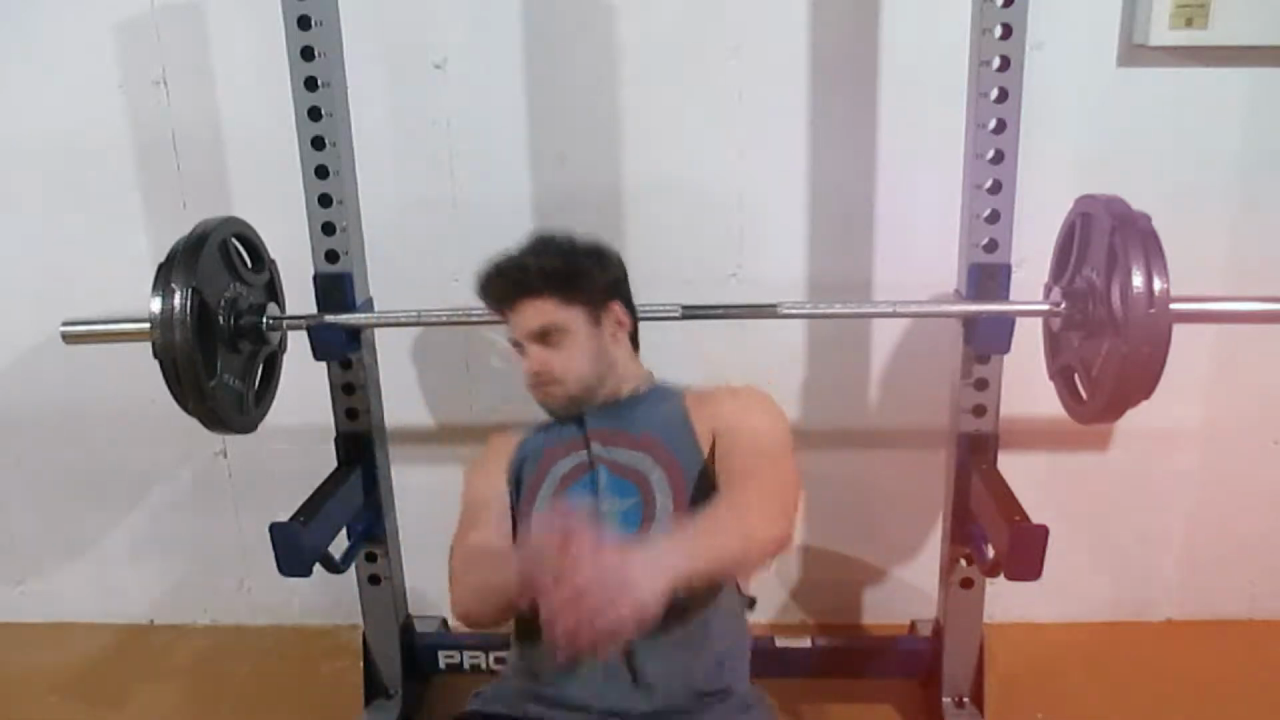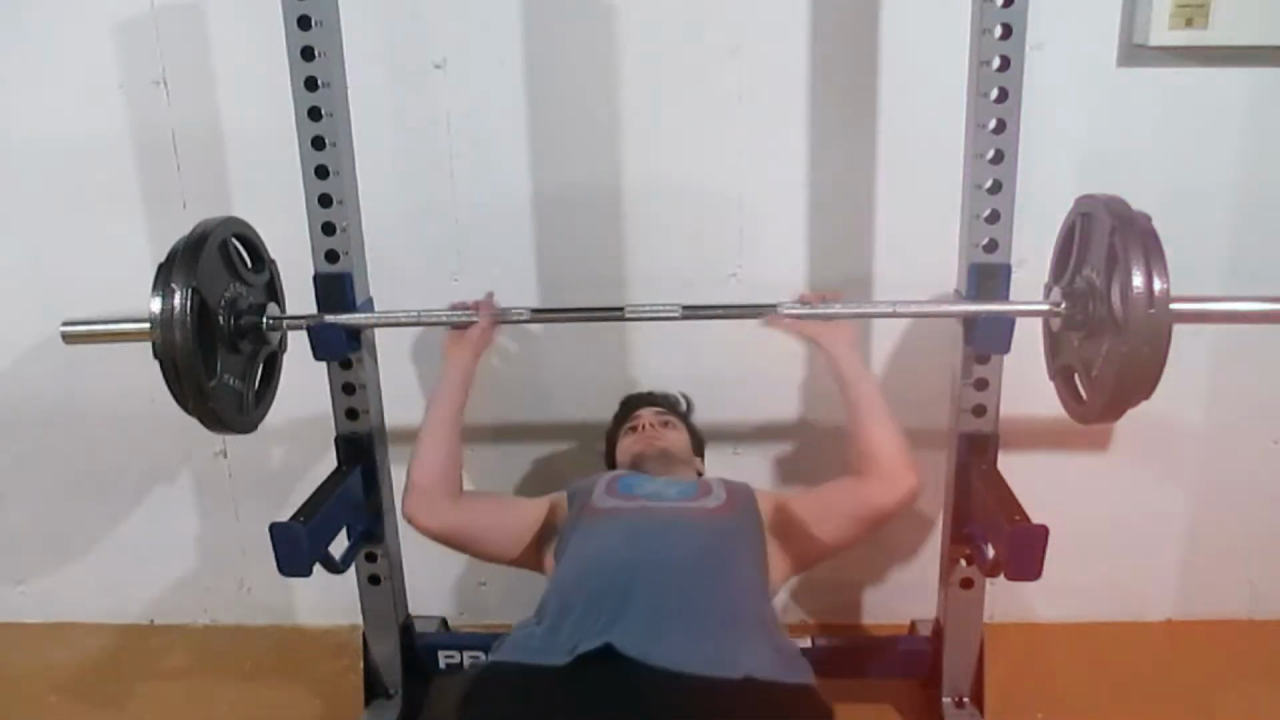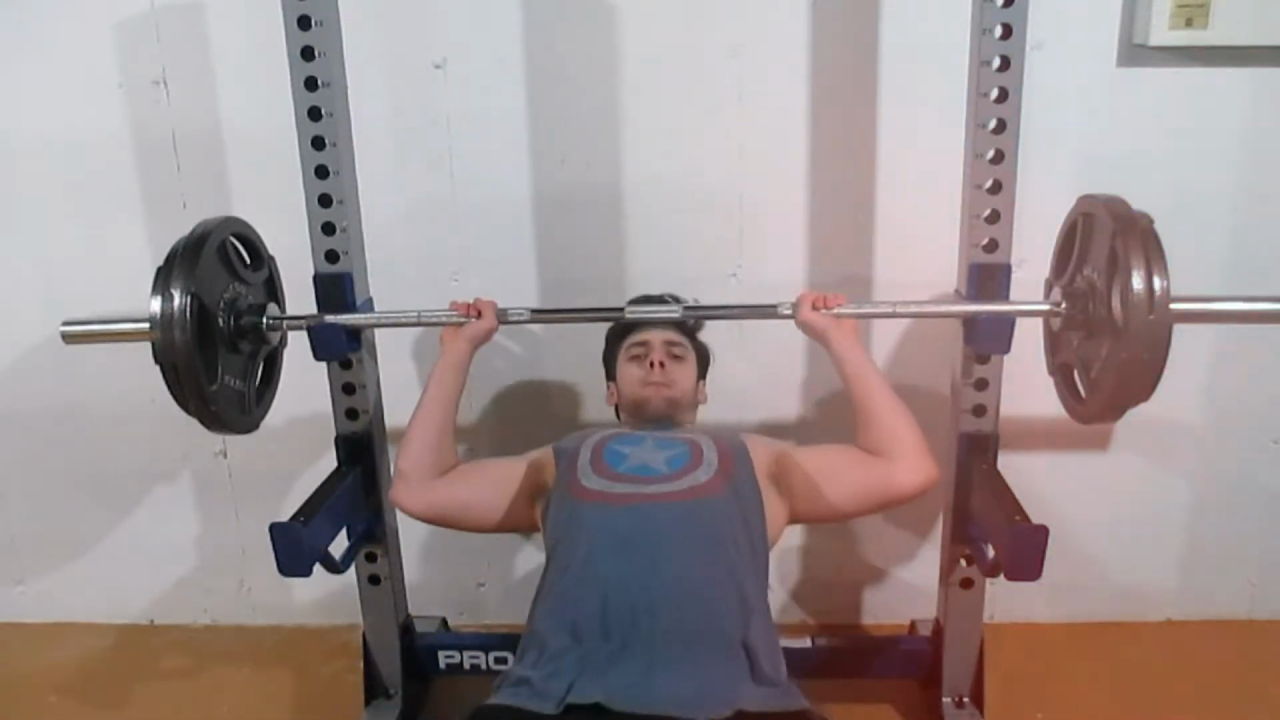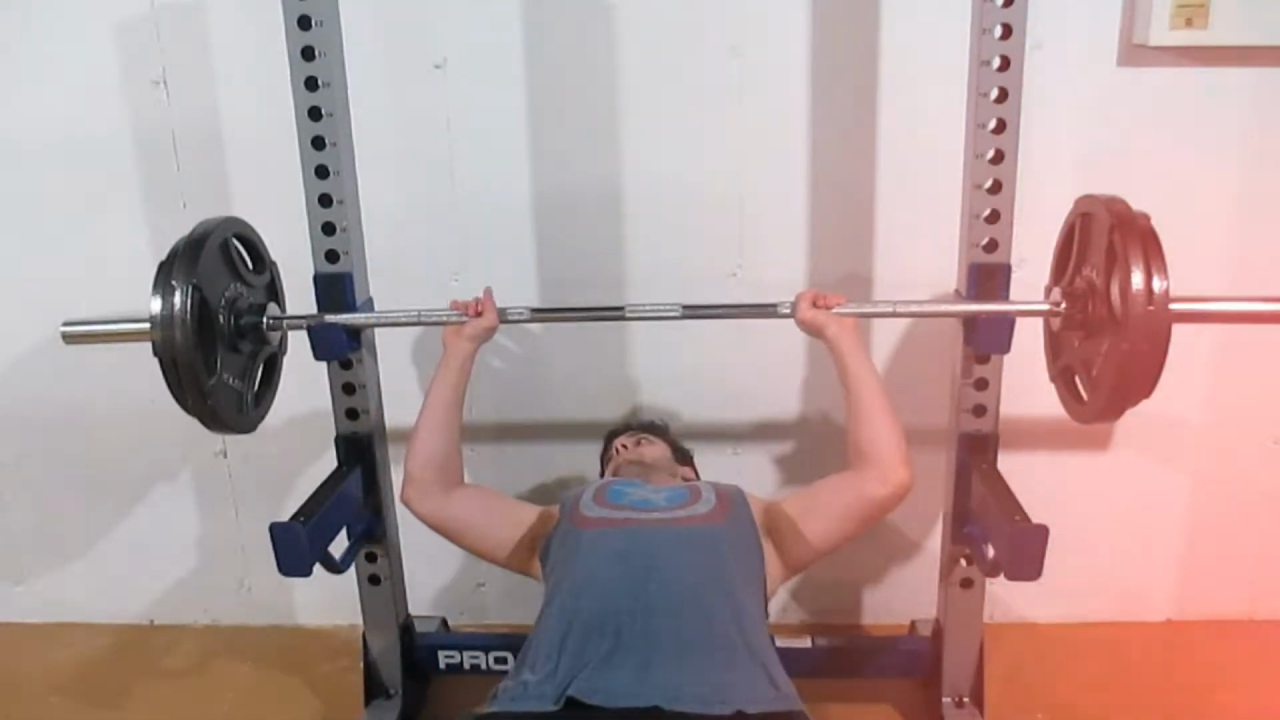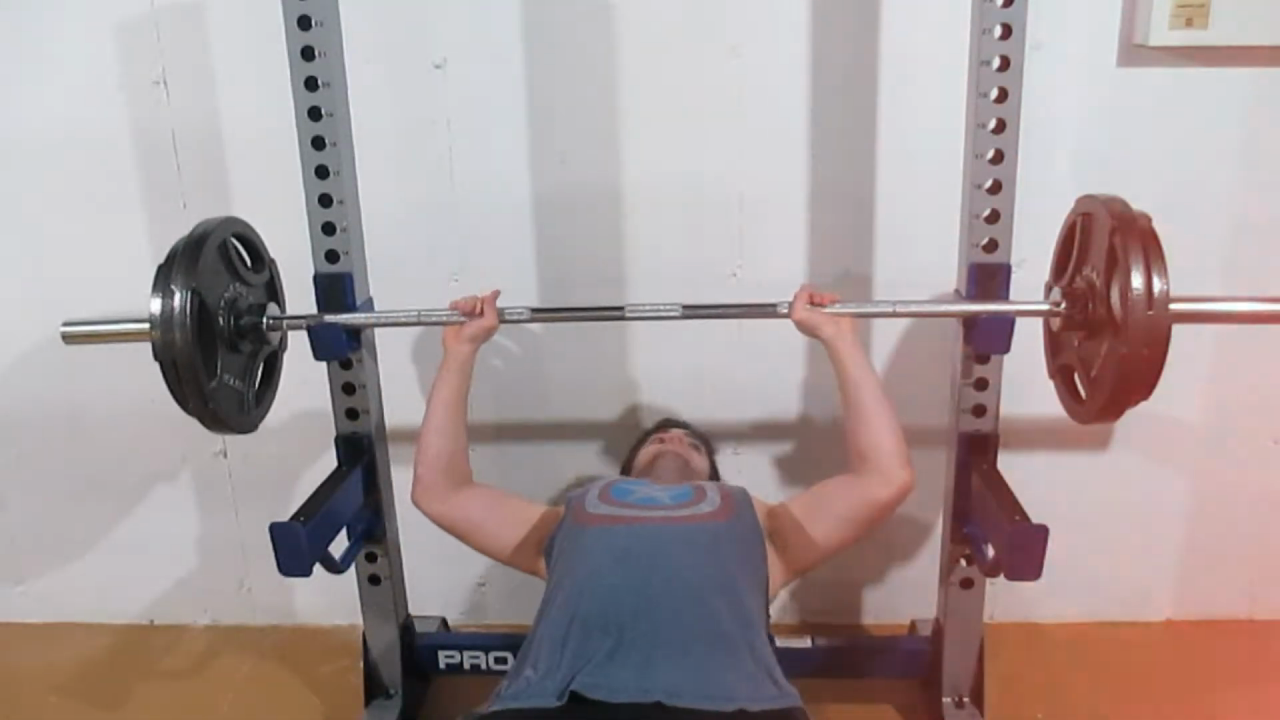
dt=0.7s
person 1, frame 1
left shoulder: (726, 416)
right shoulder: (508, 454)
left elbow: (764, 516)
right elbow: (471, 598)
left wrist: (653, 560)
right wrist: (533, 562)
person 1, frame 2
left shoulder: (756, 512)
right shoulder: (568, 510)
left elbow: (888, 482)
right elbow: (430, 504)
left wrist: (838, 349)
right wrist: (463, 357)
left hip: (729, 678)
person 1, frame 3
left shoulder: (753, 461)
right shoulder: (559, 465)
left elbow: (908, 467)
right elbow: (416, 486)
left wrist: (838, 338)
right wrist: (458, 349)
person 1, frame 4
left shoulder: (748, 517)
right shoulder: (561, 522)
left elbow: (882, 477)
right elbow: (430, 491)
left wrist: (841, 338)
right wrist: (461, 349)
person 1, frame 5
left shoulder: (754, 522)
right shoulder: (567, 521)
left elbow: (886, 477)
right elbow: (439, 489)
left wrist: (838, 338)
right wrist: (462, 349)
